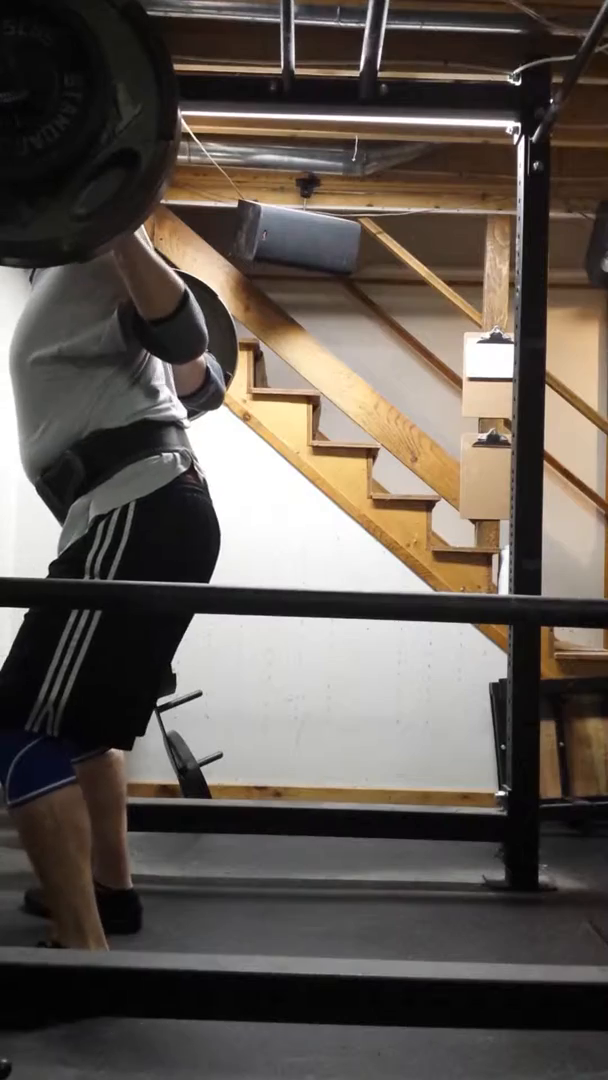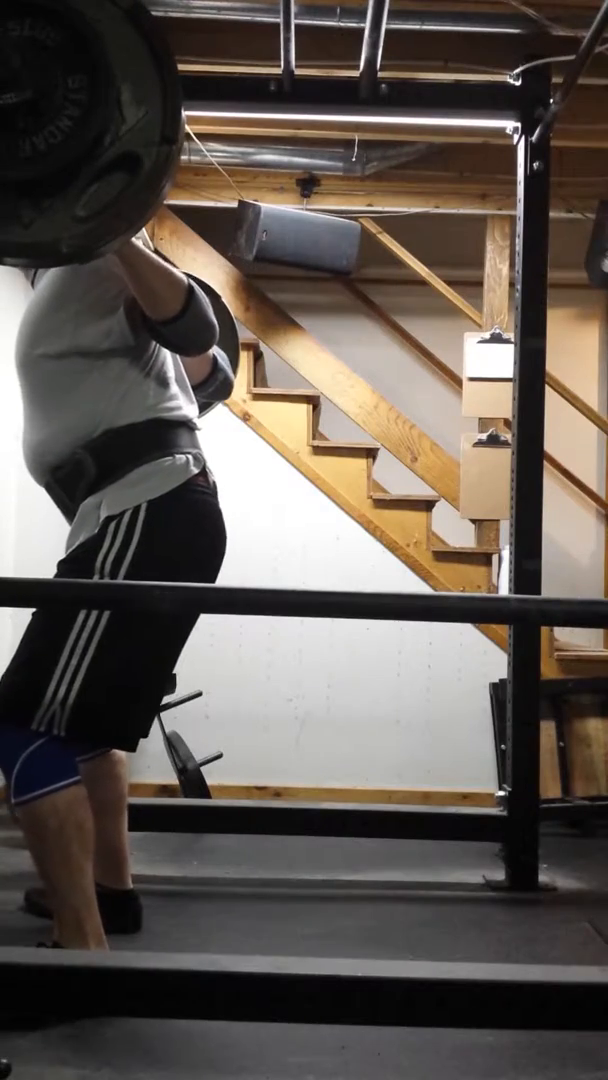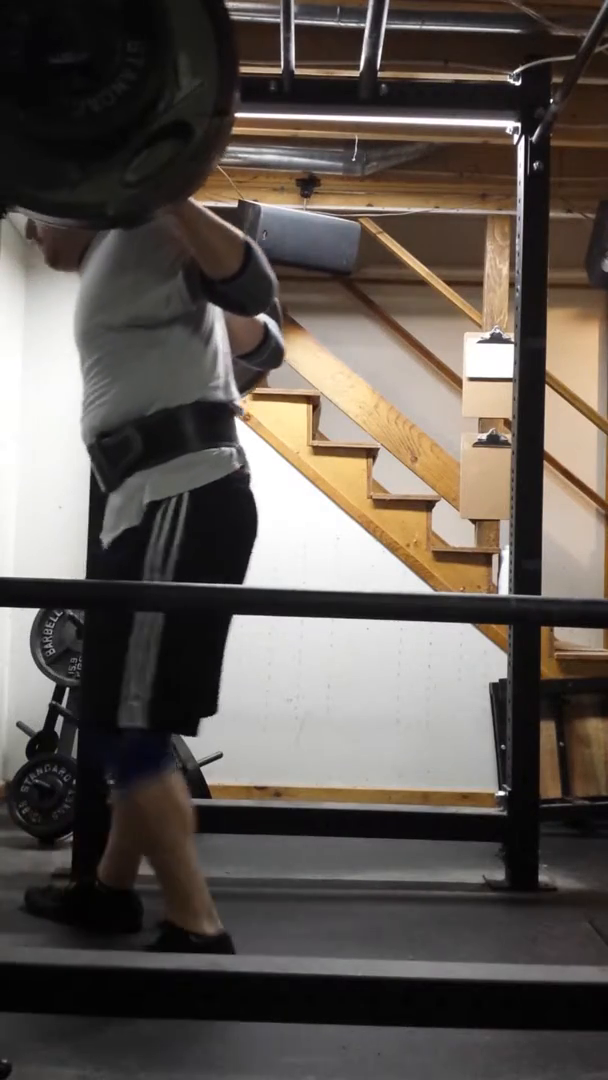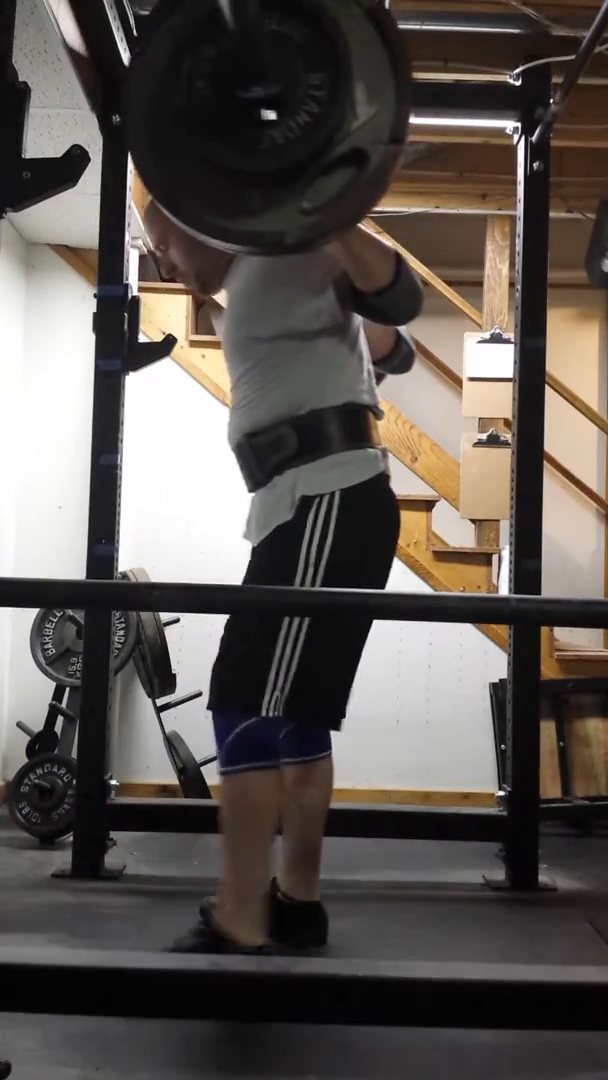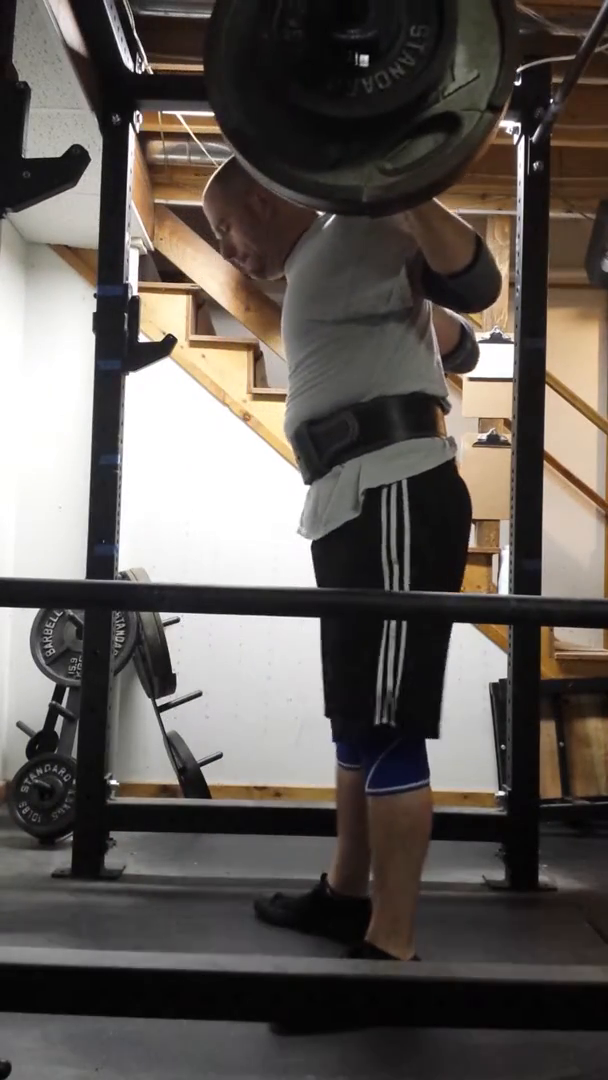
dt=1s
person 1, frame 1
left shoulder: (81, 267)
right shoulder: (81, 279)
left elbow: (179, 331)
right elbow: (201, 381)
left hip: (137, 517)
right hip: (153, 517)
right knee: (73, 715)
left ankle: (83, 948)
right ankle: (110, 888)
person 1, frame 2
left shoulder: (83, 261)
right shoulder: (75, 280)
left elbow: (193, 327)
right elbow: (207, 371)
left hip: (147, 516)
right hip: (154, 516)
right knee: (78, 716)
left ankle: (81, 947)
right ankle: (109, 889)
person 1, frame 3
left shoulder: (137, 236)
right shoulder: (127, 261)
left elbow: (249, 284)
right elbow: (260, 340)
left hip: (182, 502)
right hip: (169, 504)
left knee: (125, 724)
right knee: (129, 716)
left ankle: (197, 928)
right ankle: (113, 888)
person 1, frame 4
left shoulder: (282, 254)
right shoulder: (265, 281)
left elbow: (397, 295)
right elbow: (391, 347)
left hip: (330, 504)
right hip: (303, 509)
left knee: (248, 708)
right knee: (292, 713)
left ankle: (237, 928)
right ankle: (294, 896)
person 1, frame 5
left shoulder: (352, 235)
right shoulder: (324, 269)
left elbow: (473, 280)
right elbow: (455, 343)
right wrist: (431, 322)
left hip: (394, 495)
right hip: (352, 505)
left knee: (384, 722)
right knee: (354, 715)
left ankle: (390, 949)
right ankle: (346, 891)
